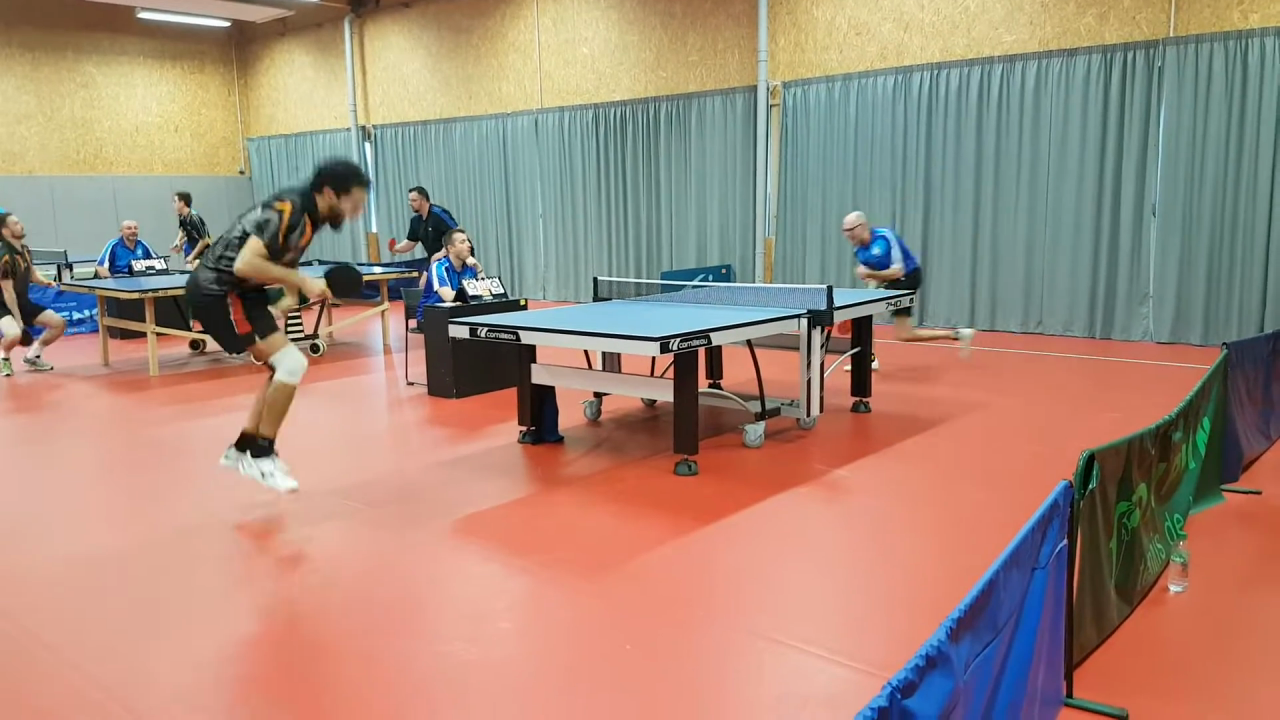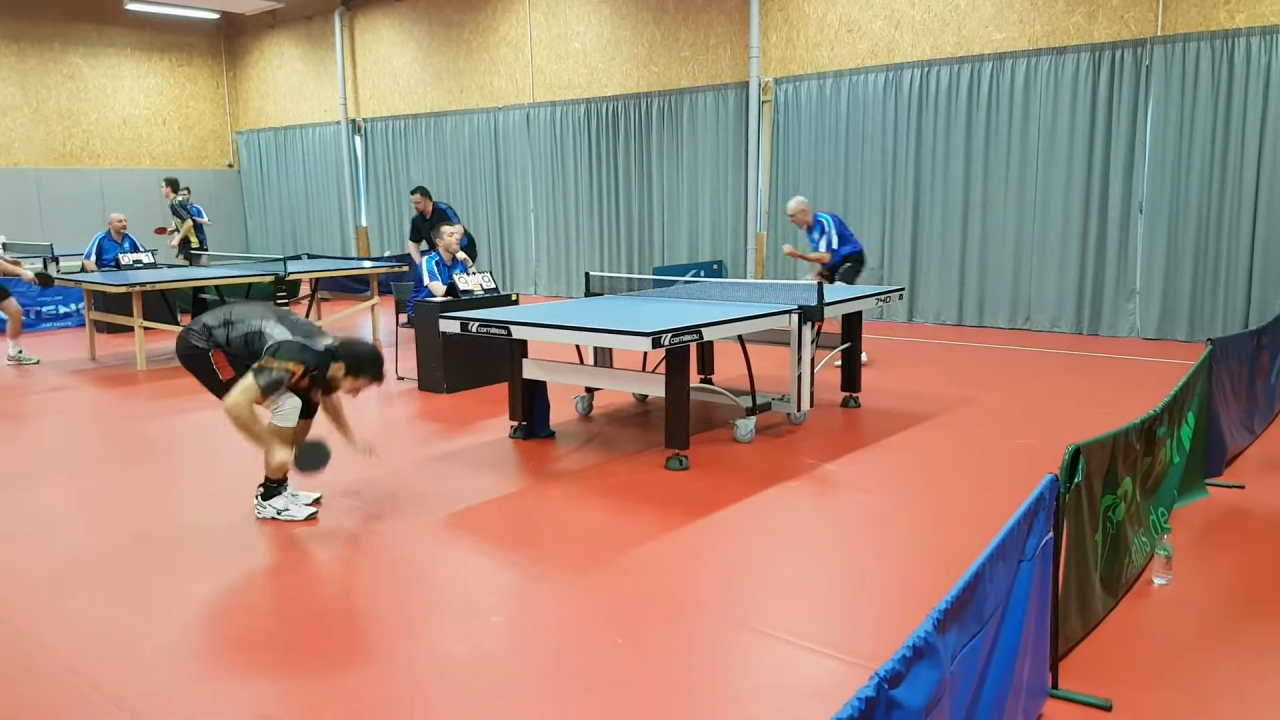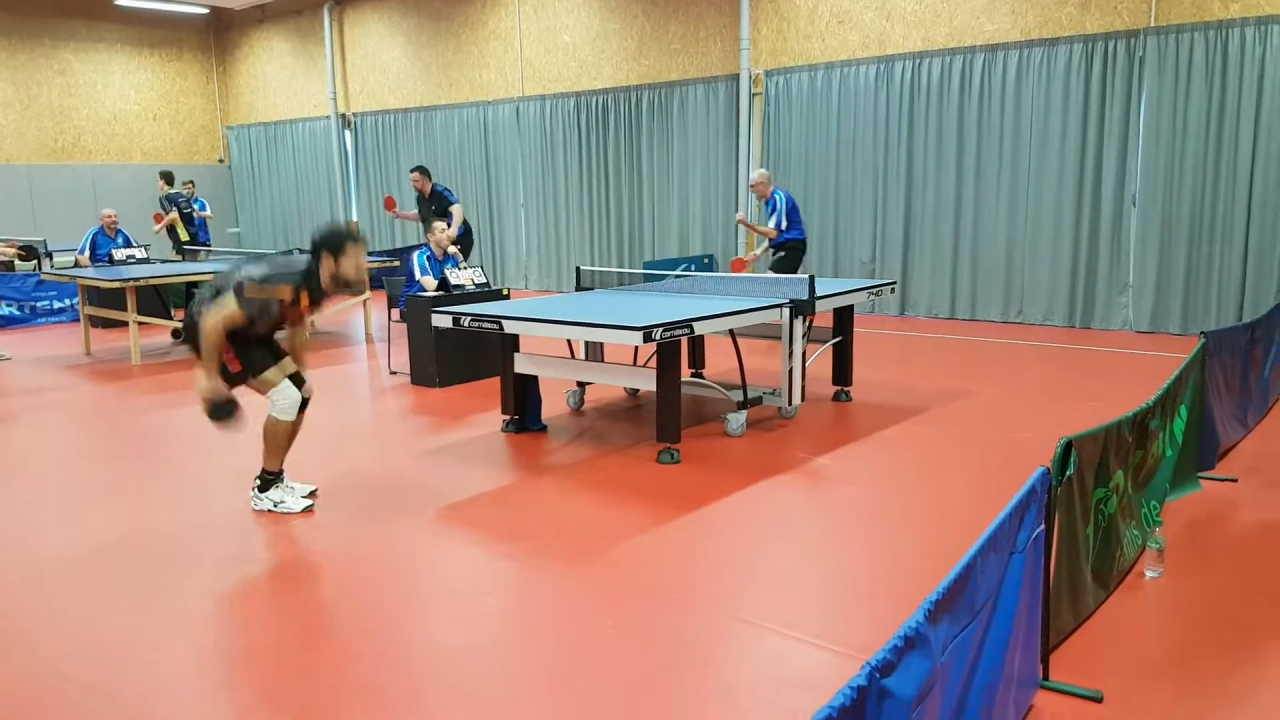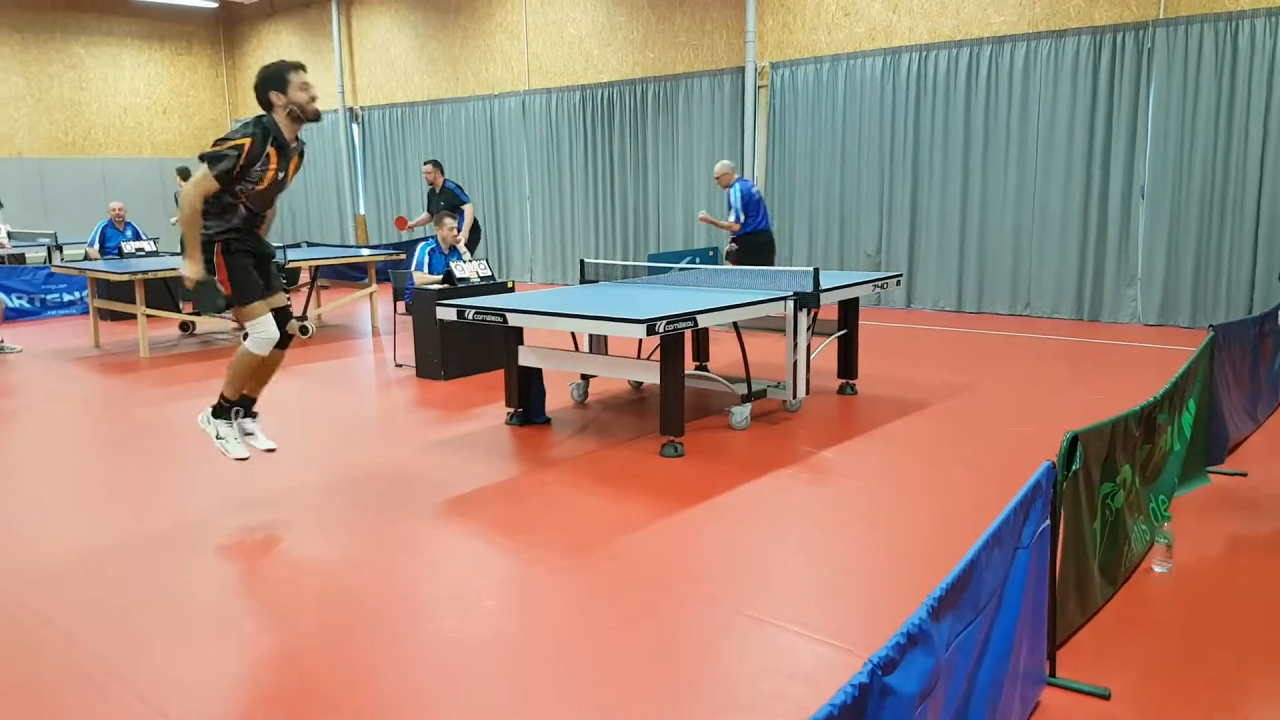
dt=0.3s
person 1, frame 1
left shoulder: (309, 216)
right shoulder: (286, 211)
right elbow: (245, 265)
left wrist: (293, 293)
right wrist: (300, 281)
left hip: (232, 291)
right hip: (217, 291)
left knee: (285, 367)
right knee: (292, 363)
left ankle: (243, 449)
right ankle: (261, 455)
person 1, frame 2
left shoulder: (331, 355)
right shoulder: (295, 362)
left elbow: (330, 402)
right elbow: (234, 404)
left wrist: (351, 437)
right wrist: (273, 447)
left hip: (232, 338)
right hip: (202, 345)
left knee: (306, 403)
right knee: (287, 405)
left ankle: (279, 485)
right ankle: (271, 496)
person 1, frame 3
left shoulder: (318, 285)
right shoulder: (283, 288)
left elbow: (298, 327)
right elbow: (214, 321)
left wrist: (299, 363)
right wrist: (208, 374)
left hip: (246, 327)
right hip: (214, 323)
left knee: (300, 393)
right knee: (286, 397)
left ankle: (274, 474)
right ankle: (267, 487)
person 1, frame 4
left shoulder: (294, 146)
right shoulder: (247, 141)
right elbow: (191, 194)
right wrist: (193, 256)
left hip: (249, 240)
right hip: (222, 239)
left knee: (283, 331)
right knee: (264, 333)
left ankle: (243, 413)
right ankle: (220, 413)
